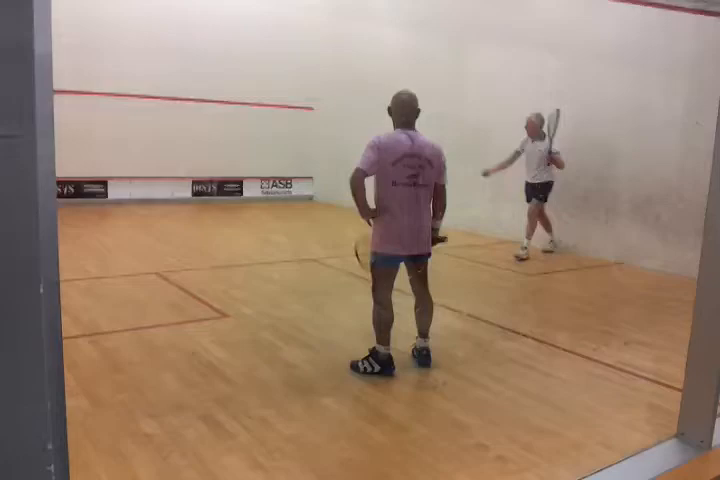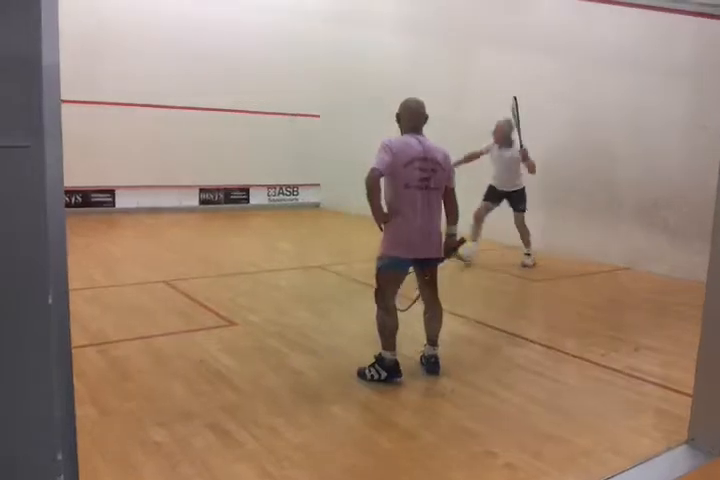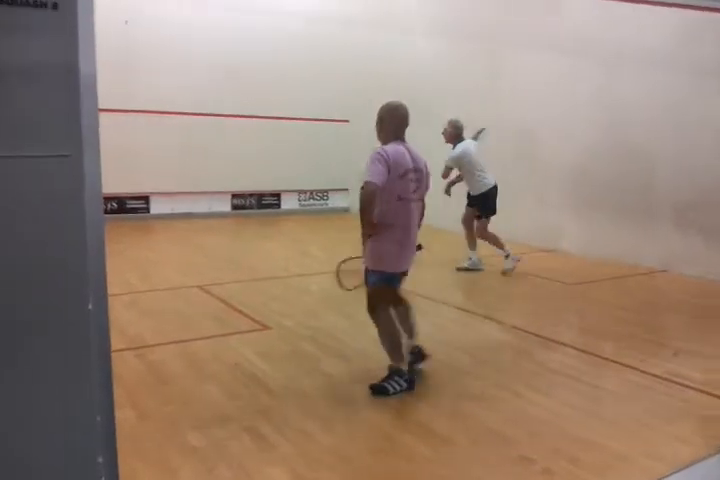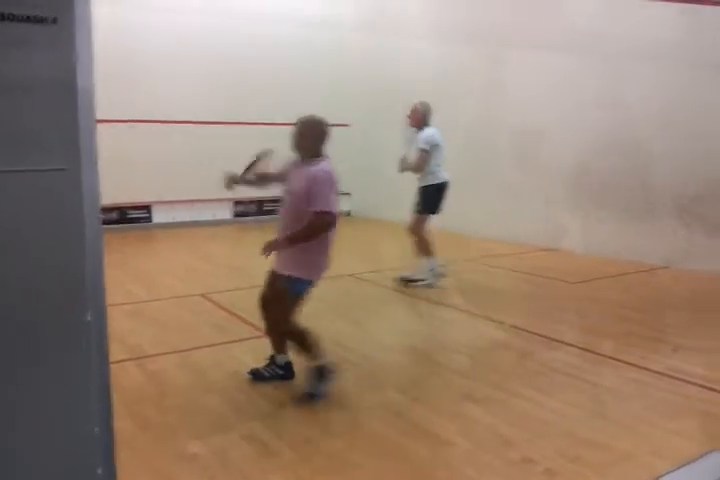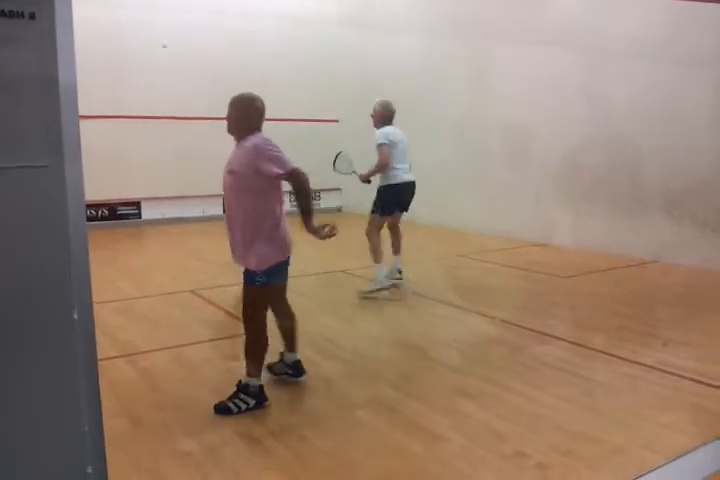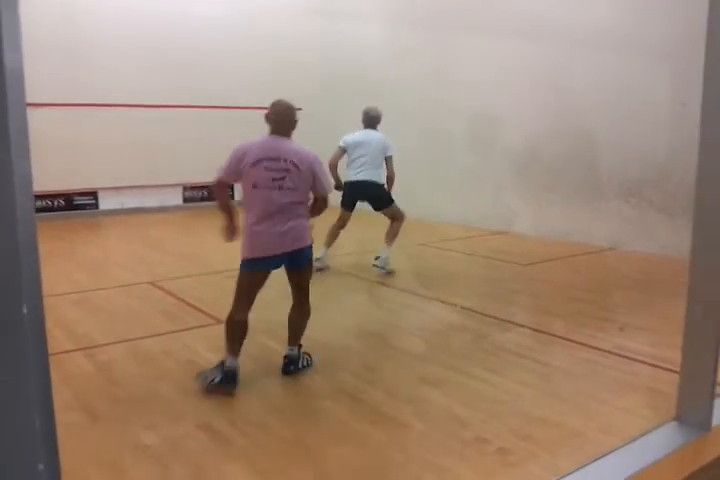
dt=0.5s
person 1, frame 1
left shoulder: (381, 144)
right shoulder: (434, 150)
left elbow: (356, 179)
right elbow: (440, 196)
left wrist: (364, 210)
right wrist: (435, 227)
left hip: (388, 235)
right hip: (421, 235)
left knee: (382, 294)
right knee: (421, 290)
left ankle: (382, 357)
right ankle: (423, 347)
person 1, frame 2
left shoulder: (392, 146)
right shoulder: (441, 155)
left elbow: (372, 179)
right elbow: (450, 198)
left wrist: (378, 213)
right wrist: (452, 235)
left hip: (399, 240)
right hip: (431, 240)
left knee: (385, 298)
right knee: (430, 296)
left ankle: (388, 362)
right ankle: (431, 355)
person 1, frame 3
left shoulder: (383, 155)
right shoulder: (418, 160)
left elbow: (369, 193)
left wrist: (366, 226)
left hip: (384, 246)
right hip: (403, 243)
left knee: (378, 307)
right knee: (392, 296)
left ankle: (401, 373)
right ankle: (414, 347)
person 1, frame 4
left shoulder: (321, 175)
right shoulder: (300, 166)
left elbow: (326, 219)
right elbow: (273, 177)
left wrist: (287, 241)
right wrist: (242, 180)
left hip: (303, 260)
right hip: (289, 256)
left knee: (281, 320)
right knee: (268, 303)
left ankle: (320, 366)
right ankle: (281, 363)
person 1, frame 5
left shoulder: (259, 146)
right shoulder: (245, 149)
left elbow: (299, 177)
left wrist: (309, 225)
left hip: (262, 251)
right hip: (270, 247)
left knee: (253, 316)
right knee: (277, 304)
left ankle: (253, 388)
right ankle: (291, 360)
person 1, frame 6
left shoulder: (246, 151)
right shoulder: (309, 158)
left elbow: (220, 187)
right elbow: (322, 201)
left wrist: (230, 219)
left hip: (259, 240)
right hip: (297, 237)
left knee: (241, 305)
right knee: (301, 299)
left ankle: (229, 368)
right ankle: (293, 355)
person 2, frame 1
left shoulder: (548, 144)
right shoulder: (526, 142)
left elbow: (562, 165)
right elbow: (511, 159)
left wrist: (553, 159)
right wrist: (493, 170)
left hip: (544, 182)
right hip: (530, 182)
left knee: (532, 212)
right knee: (540, 213)
left ankle: (525, 247)
right ankle: (553, 241)
person 2, frame 2
left shoulder: (517, 151)
right shoulder: (493, 146)
left elbow: (533, 171)
right elbow: (475, 155)
left wrist: (526, 160)
right wrist: (456, 163)
left hip: (516, 189)
right hip: (496, 187)
left knee: (519, 223)
right knee: (478, 215)
left ankle: (528, 254)
right ankle: (469, 252)
person 2, frame 3
left shoulder: (457, 154)
right shoulder: (467, 144)
left elbow: (444, 175)
right wrist: (451, 183)
left hip: (485, 191)
right hip: (477, 190)
left knee: (481, 232)
right knee: (466, 221)
left ankle: (508, 256)
right ankle: (473, 260)
person 2, frame 4
left shoulder: (426, 135)
right shoulder: (430, 133)
left elbow: (418, 166)
left wrist: (405, 165)
left hip: (433, 185)
right hip: (433, 184)
left knee: (415, 227)
right knee: (417, 227)
left ankle: (433, 269)
right ankle: (422, 270)
person 2, frame 5
left shoulder: (382, 134)
right shoulder: (398, 133)
left elbow: (384, 161)
left wrist: (367, 175)
left hip: (392, 185)
right hip: (408, 183)
left knee: (372, 230)
right knee: (393, 225)
left ankle: (380, 277)
right ankle: (396, 269)
person 2, frame 6
left shoulder: (350, 138)
right shoulder: (384, 140)
left elbow: (332, 163)
right elbow: (391, 173)
left wrist: (337, 181)
right wrist: (388, 191)
left hip: (352, 184)
right hip: (374, 185)
left knee: (340, 223)
right knee: (398, 217)
left ankle: (321, 258)
right ankle: (383, 257)
